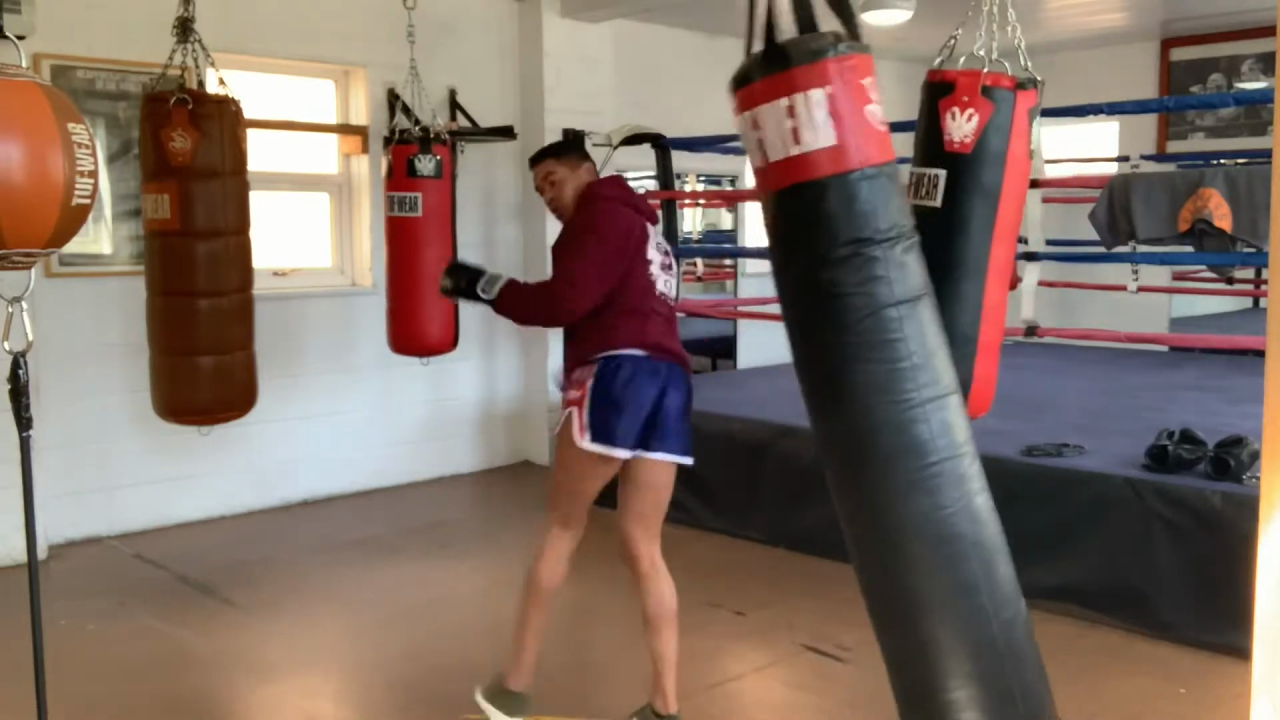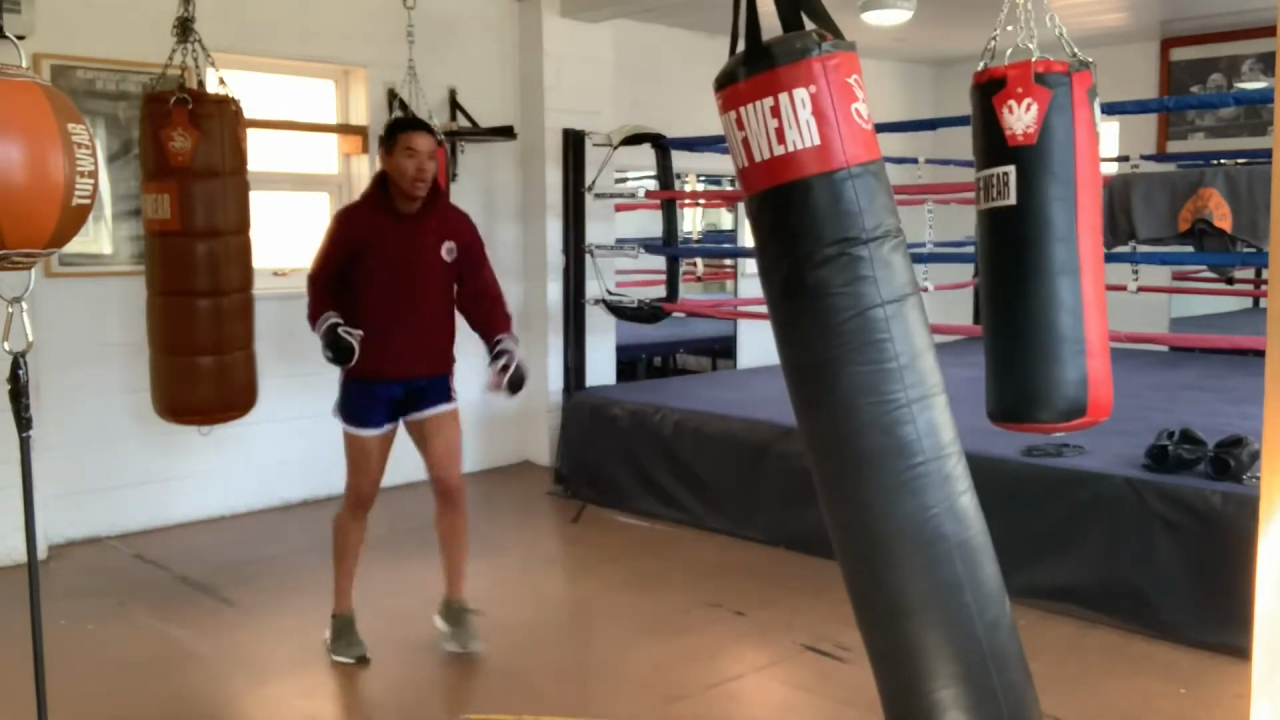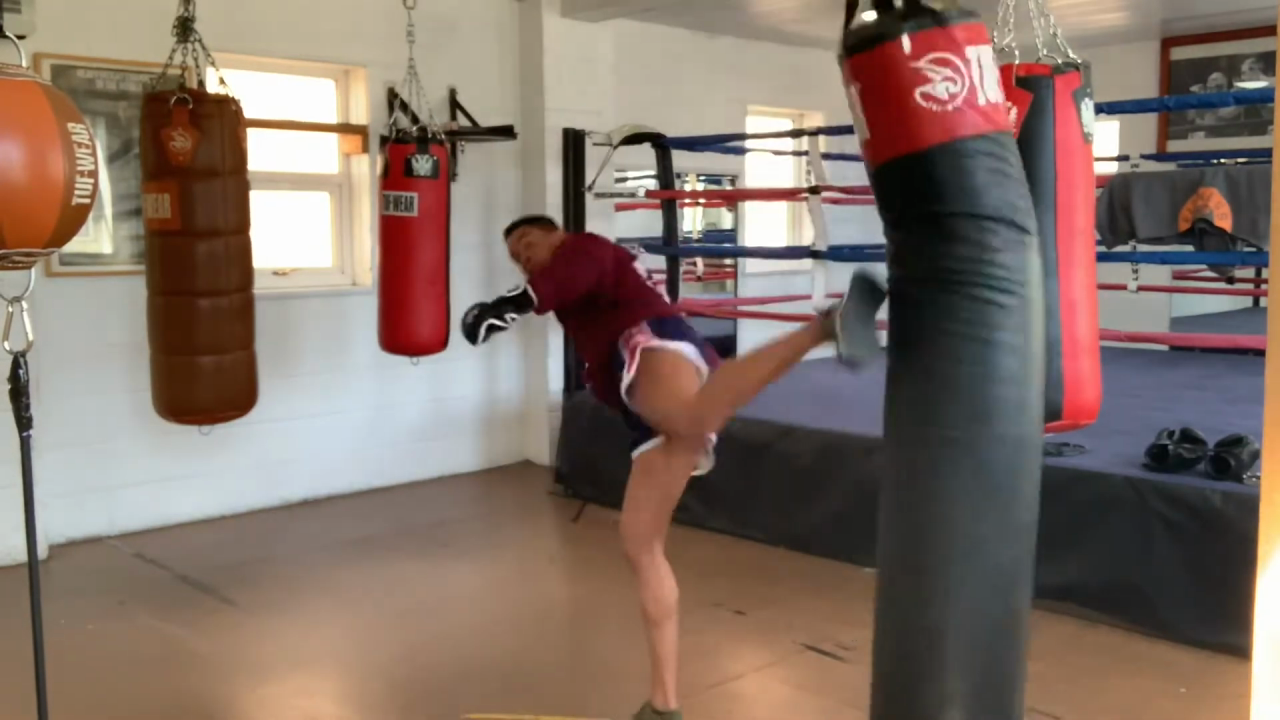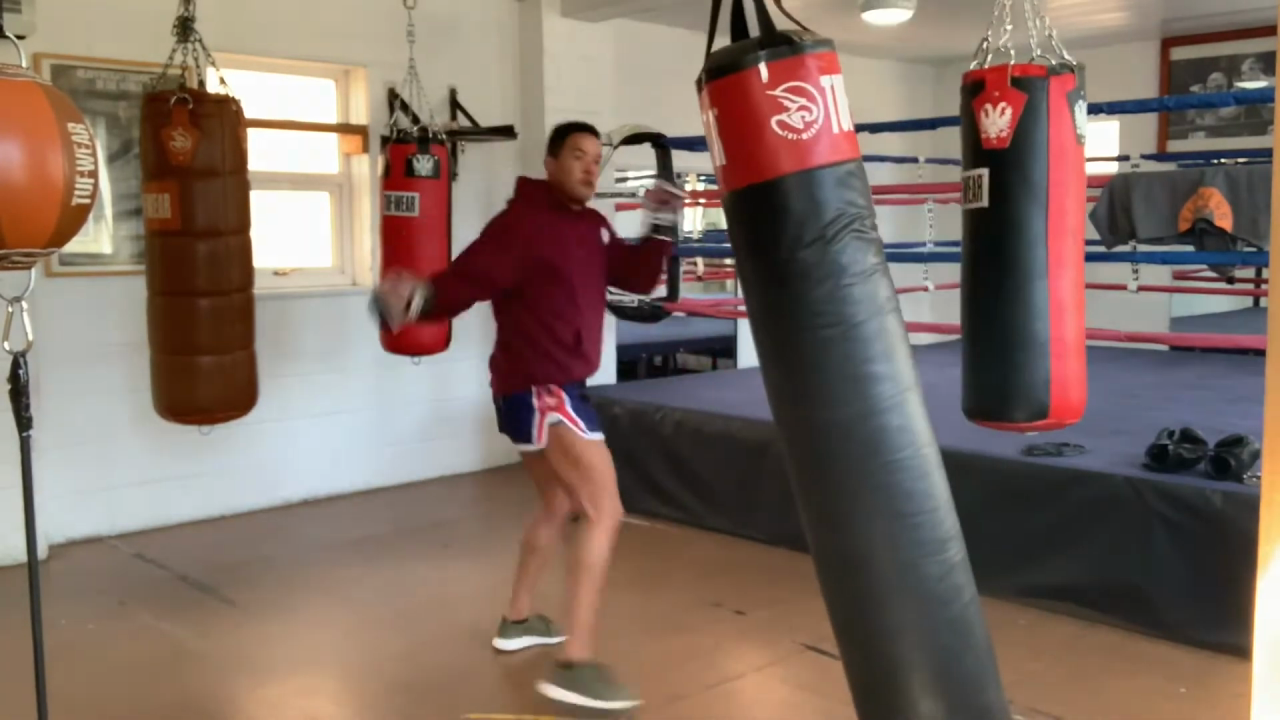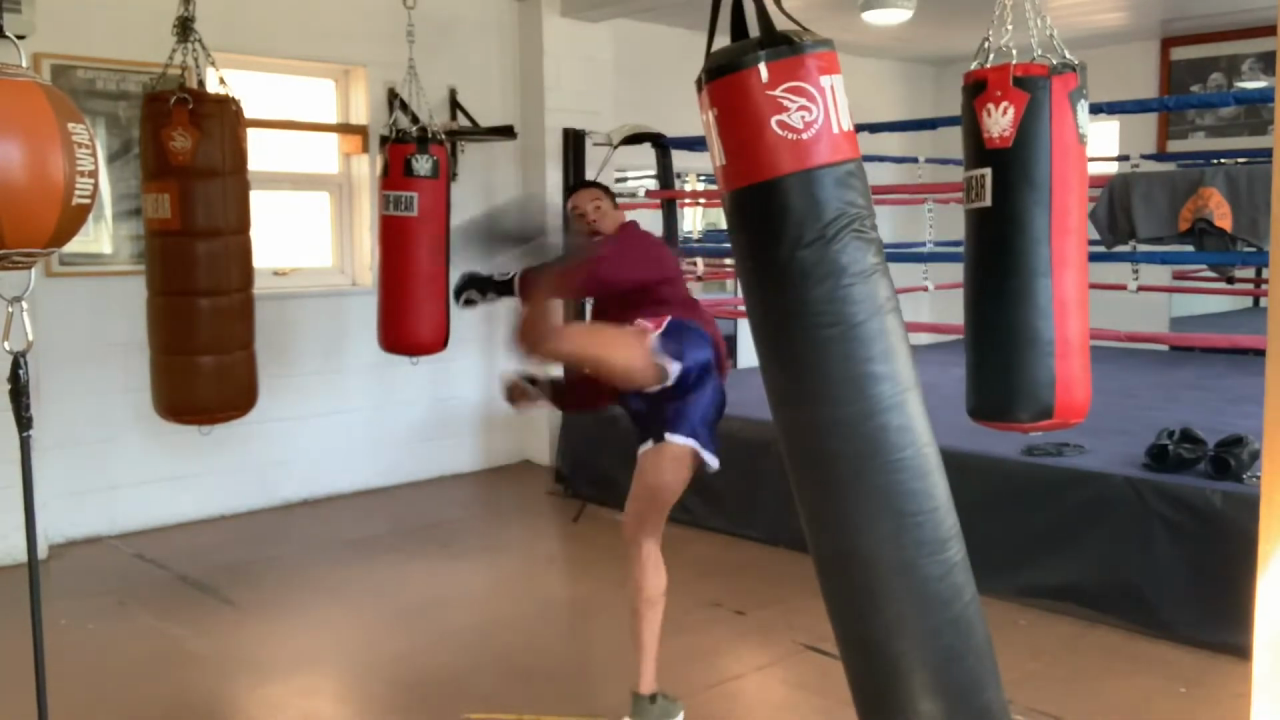
dt=1s
person 1, frame 1
left shoulder: (604, 212)
right shoulder: (637, 225)
left elbow: (565, 301)
left wrist: (488, 286)
left hip: (614, 375)
right hip: (669, 381)
left knee: (562, 531)
right knee: (645, 548)
person 1, frame 2
left shoulder: (456, 226)
right shoulder: (355, 222)
left elbow: (480, 295)
right elbow: (323, 285)
left wrist: (504, 347)
right wrist: (332, 328)
left hip: (431, 377)
right hip: (368, 379)
left knee: (450, 485)
right knee: (360, 498)
left ankle: (454, 605)
right ankle: (342, 616)
person 1, frame 3
left shoulder: (584, 252)
left elbow: (576, 272)
left wrist: (513, 302)
left knee: (692, 420)
right knee: (640, 544)
left ankle: (826, 326)
person 1, frame 4
left shoulder: (592, 227)
right shoulder: (519, 225)
left elbow: (639, 277)
right elbow: (457, 285)
left wrist: (662, 226)
right wrist: (409, 302)
left hip: (557, 388)
right hip: (536, 390)
left knee: (561, 503)
right knee: (604, 512)
left ankle: (517, 620)
right ankle: (574, 663)
person 1, frame 5
left shoulder: (636, 251)
right shoulder: (609, 299)
left elbow: (608, 262)
right elbow: (593, 387)
left wrist: (511, 283)
right wrist: (545, 390)
left hip: (672, 342)
right hip: (692, 399)
left knee: (551, 338)
right knee: (640, 535)
